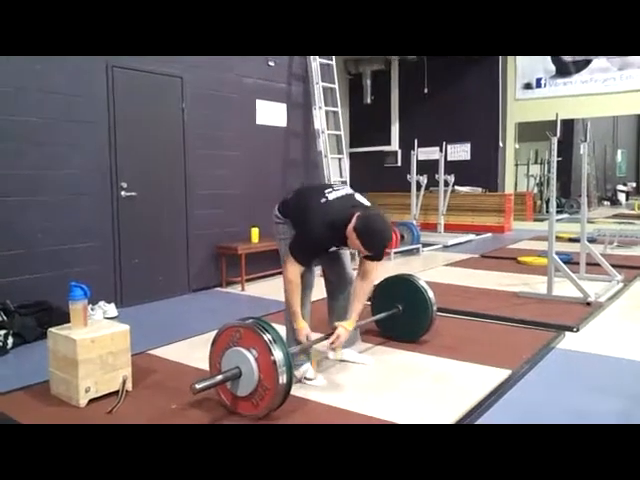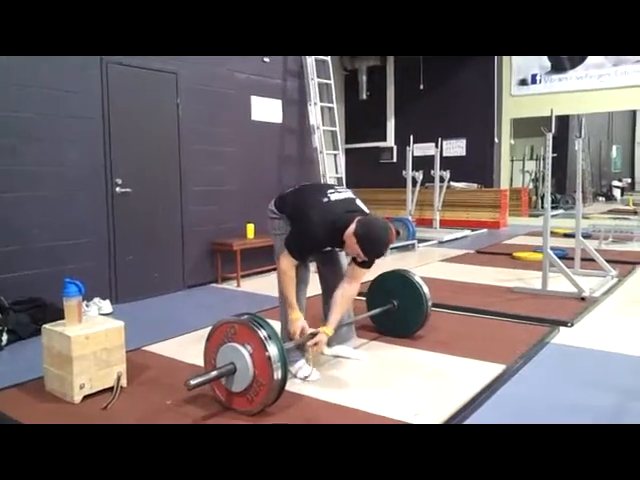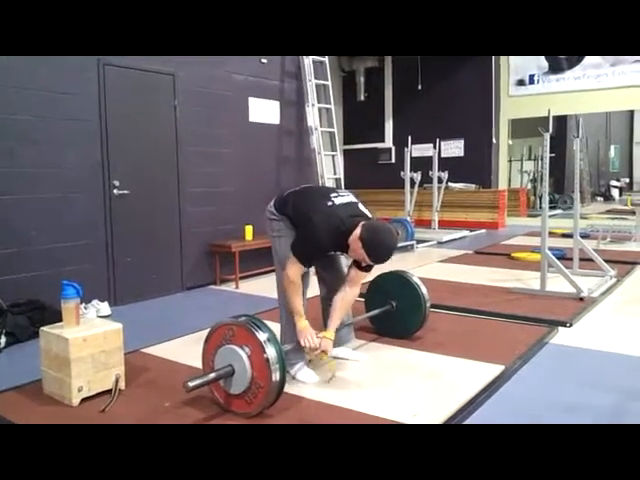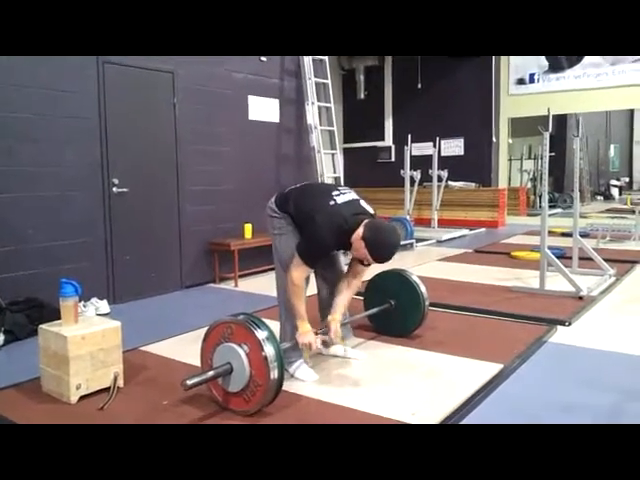
dt=0.3s
person 1, frame 1
left shoulder: (374, 229)
right shoulder: (317, 228)
left elbow: (366, 278)
right elbow: (291, 273)
left wrist: (349, 324)
right wrist: (299, 322)
right hip: (291, 221)
left knee: (344, 279)
right knee: (303, 284)
left ankle: (342, 346)
right ankle: (299, 361)
person 1, frame 2
left shoulder: (370, 235)
right shoulder: (316, 226)
left elbow: (350, 284)
right elbow: (285, 264)
left wrist: (328, 329)
right wrist: (294, 314)
right hip: (286, 216)
left knee: (337, 277)
right knee: (297, 281)
left ankle: (338, 341)
right ankle: (294, 357)
person 1, frame 3
left shoulder: (371, 238)
right shoulder: (321, 231)
left elbow: (350, 287)
right elbow: (291, 273)
left wrist: (329, 334)
right wrist: (302, 323)
right hip: (284, 218)
left knee: (336, 279)
right knee: (296, 284)
left ankle: (338, 343)
right ankle: (293, 359)
person 1, frame 4
left shoulder: (373, 232)
right shoulder: (325, 231)
left elbow: (354, 277)
right elbow: (295, 277)
left wrist: (335, 317)
right wrist: (303, 327)
left hip: (316, 210)
right hip: (285, 215)
left knee: (333, 277)
right knee: (291, 281)
left ankle: (332, 342)
right ankle: (292, 357)
